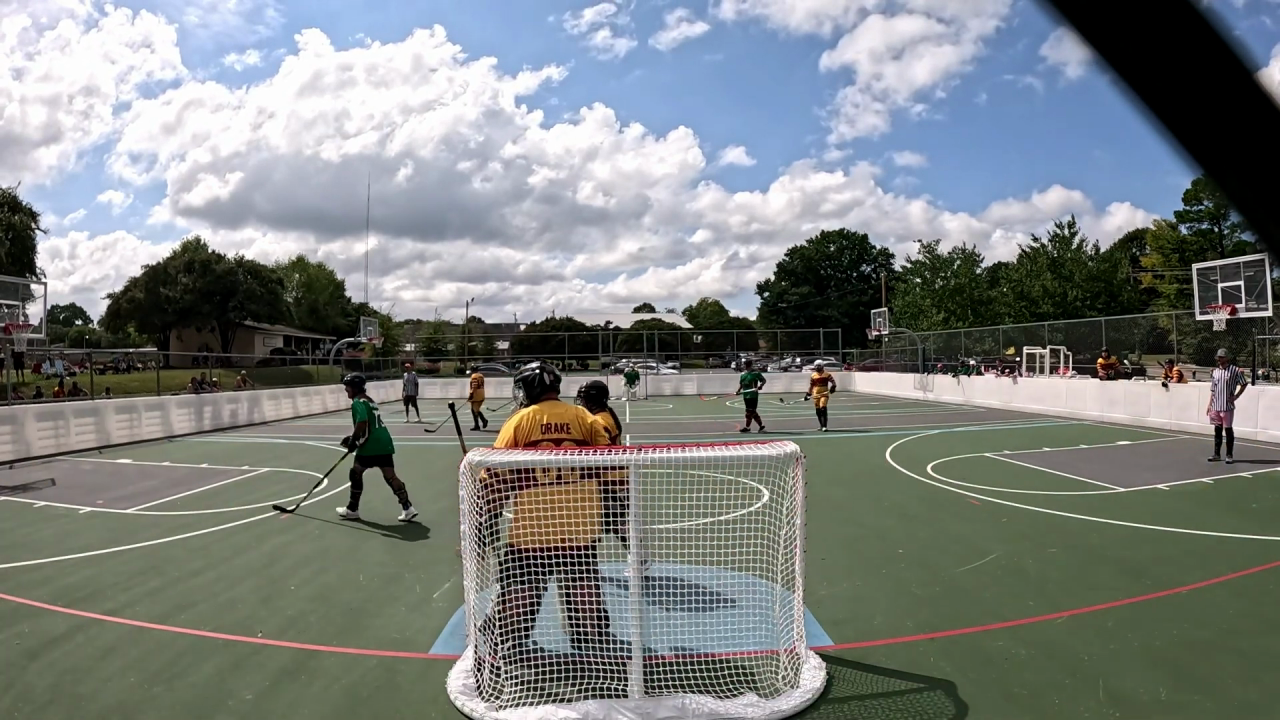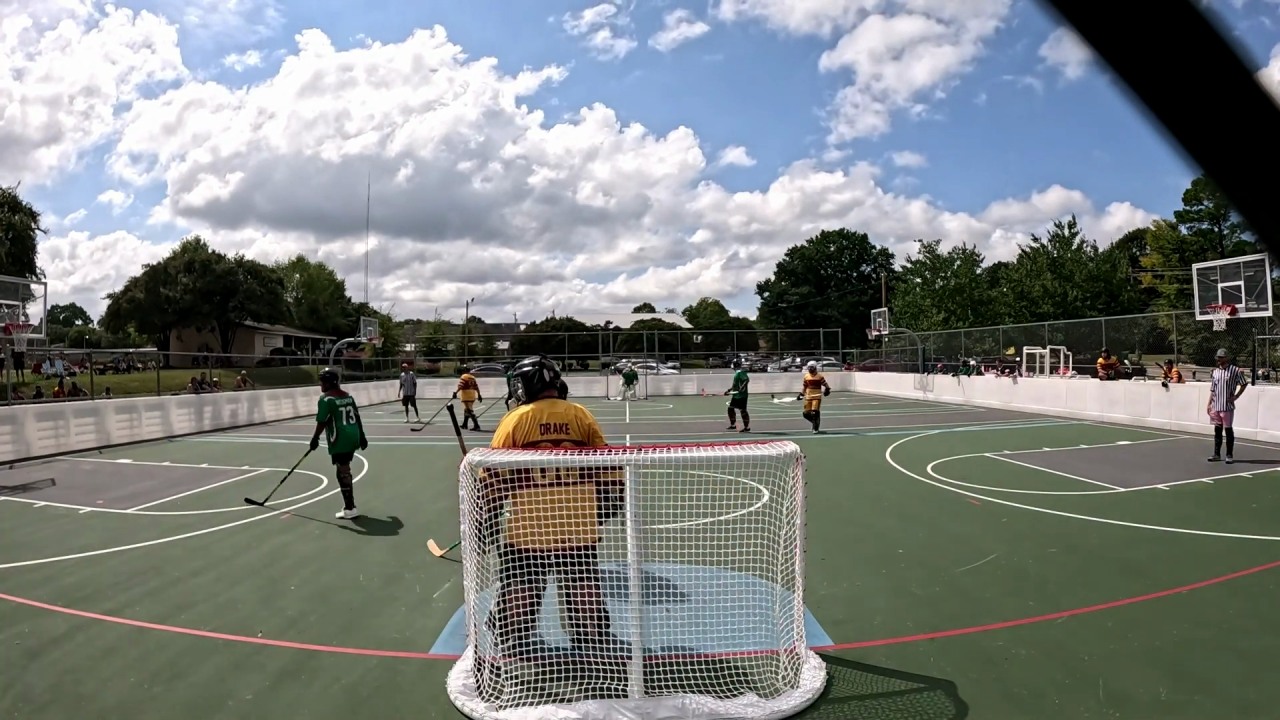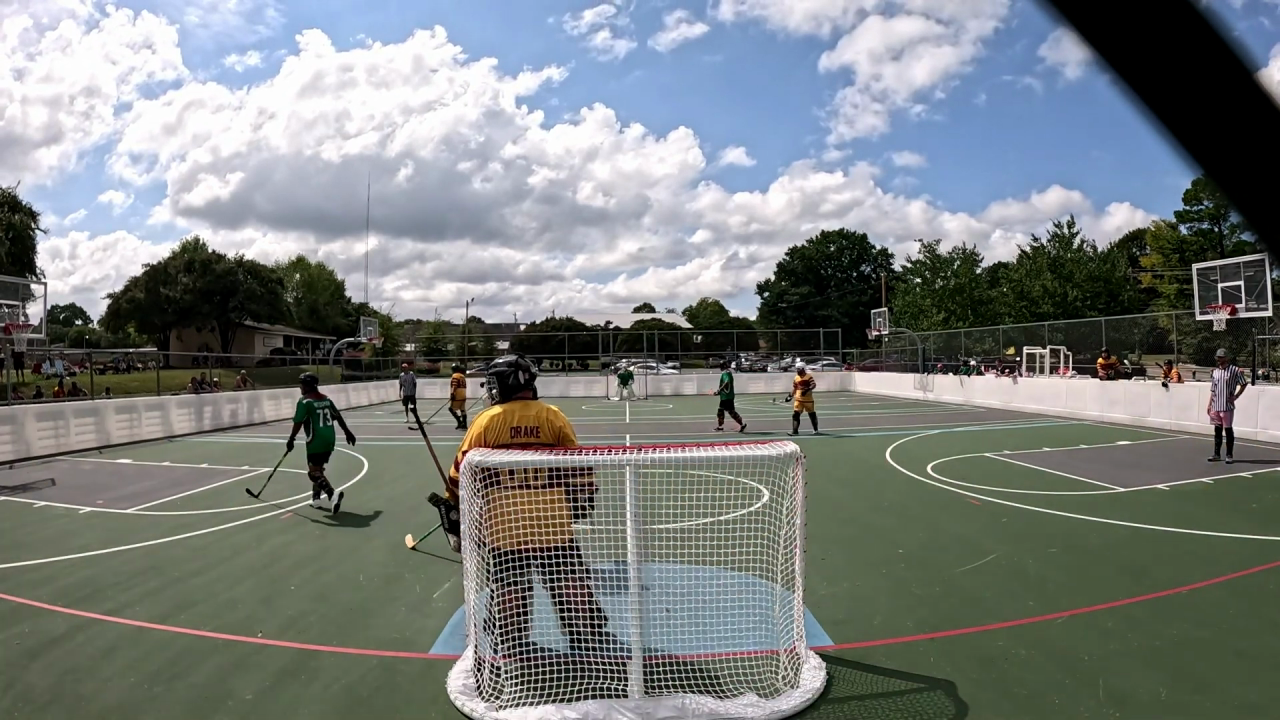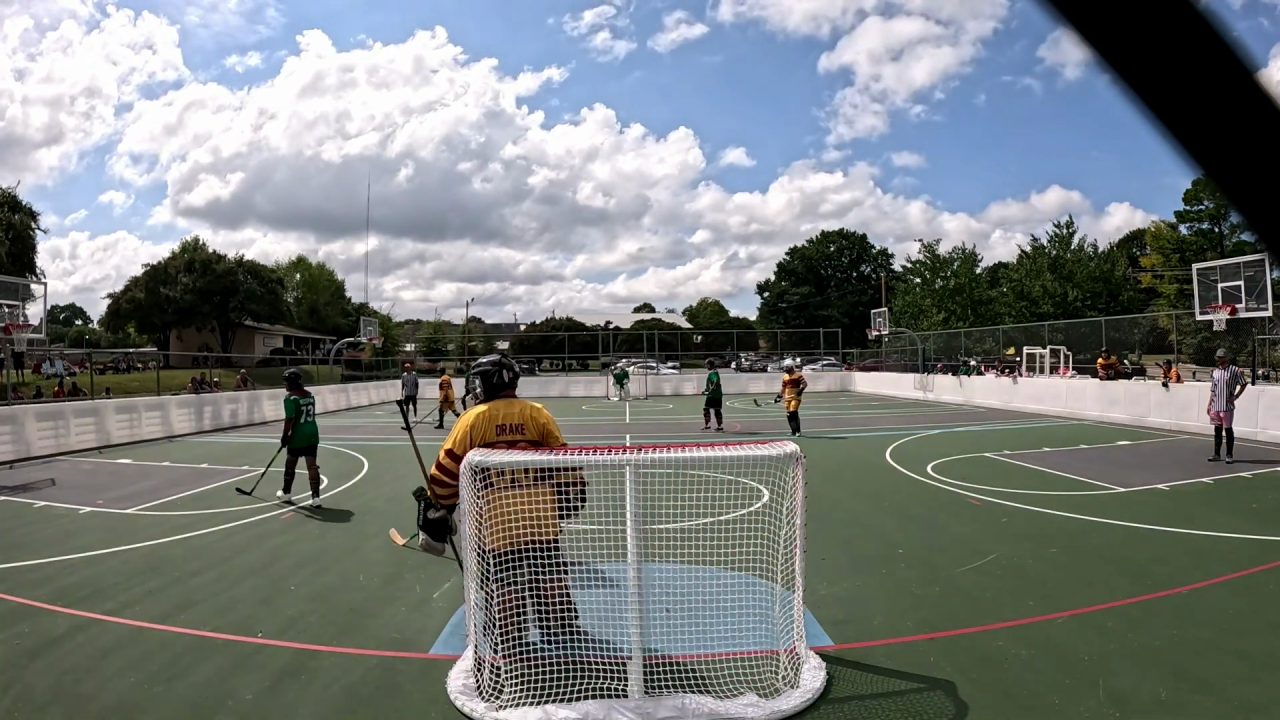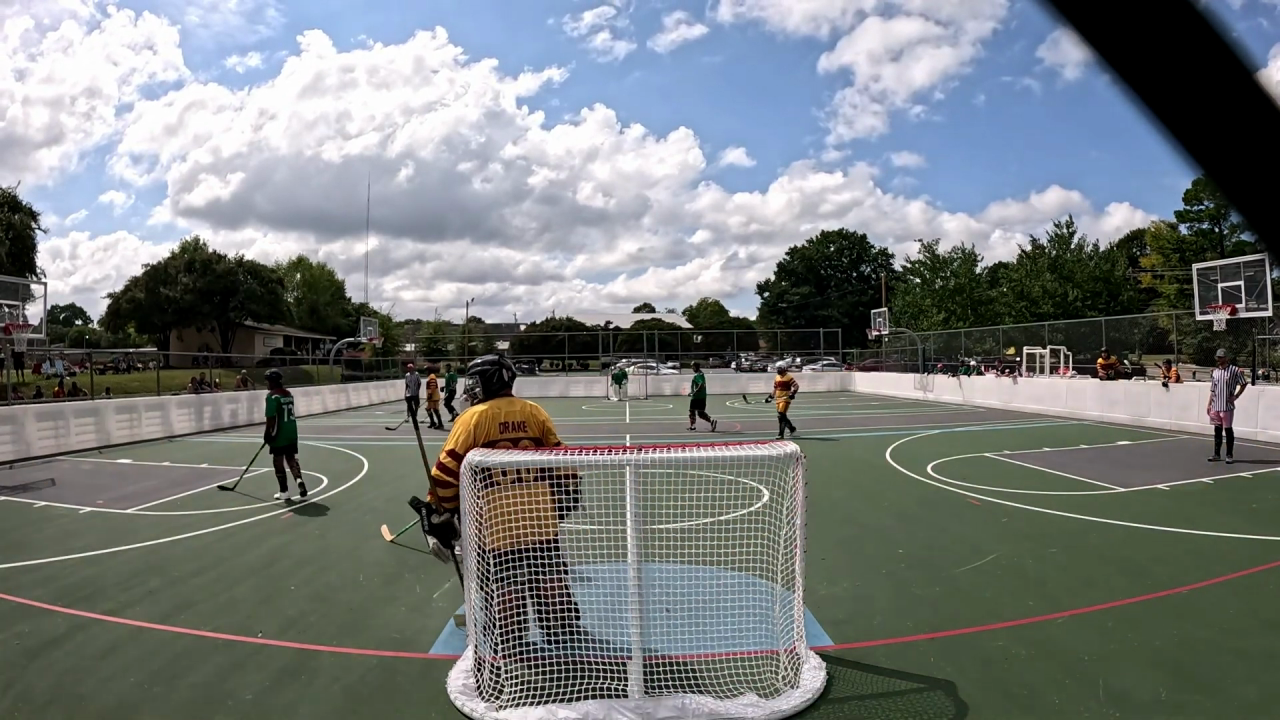
dt=0.3s
person 1, frame 1
left shoulder: (519, 421)
right shoulder: (586, 418)
left elbow: (495, 478)
left wrist: (482, 524)
left hip: (533, 524)
right hip: (580, 520)
left knee: (518, 587)
right knee: (583, 583)
left ankle: (506, 644)
right ankle: (593, 643)
person 1, frame 2
left shoulder: (516, 419)
right shoulder: (581, 415)
left elbow: (494, 474)
right elbow: (605, 466)
left wrist: (484, 518)
right wrist: (608, 504)
left hip: (528, 518)
right hip: (578, 516)
left knee: (520, 584)
right knee: (582, 579)
left ankle: (516, 642)
right ankle: (593, 640)
person 1, frame 3
left shoulder: (487, 420)
right shoulder: (554, 416)
left elbow: (463, 472)
right elbow: (576, 466)
left wrist: (456, 509)
right wrist: (580, 503)
left hip: (504, 517)
right hip: (551, 514)
left knee: (508, 583)
right knee: (568, 577)
left ankle: (512, 643)
right ankle: (588, 634)
person 1, frame 4
left shoulder: (473, 419)
right shoulder: (538, 414)
left elbow: (446, 470)
left wrist: (436, 511)
right wrist: (570, 496)
left hip: (494, 513)
right hip: (540, 508)
left knee: (503, 579)
right knee: (549, 572)
left ankle: (510, 640)
right ankle: (561, 628)
person 1, frame 5
left shoulder: (473, 418)
right shoulder: (535, 412)
left elbow: (448, 471)
left wrist: (439, 513)
right wrist: (566, 497)
left hip: (494, 510)
right hip: (538, 505)
left knee: (502, 579)
right knee: (548, 571)
left ankle: (508, 639)
right ankle: (561, 627)
